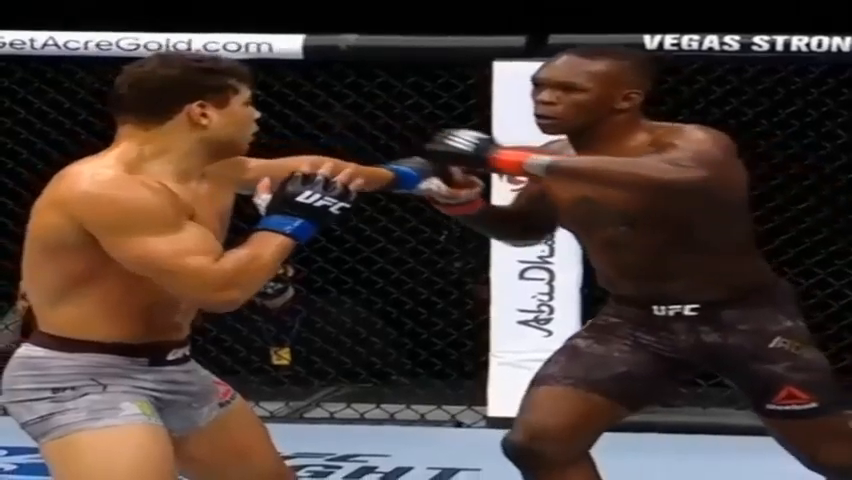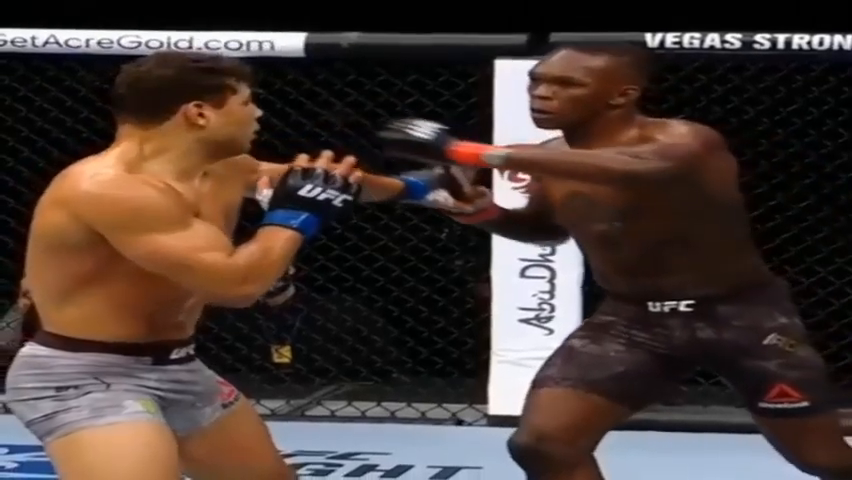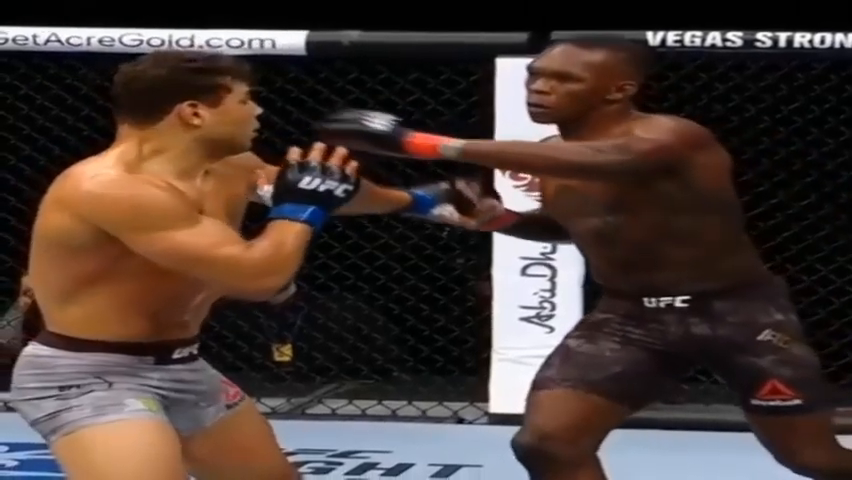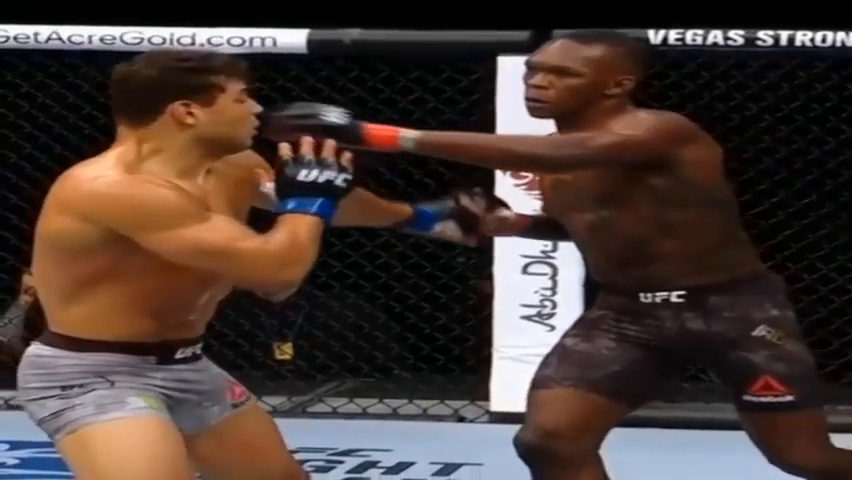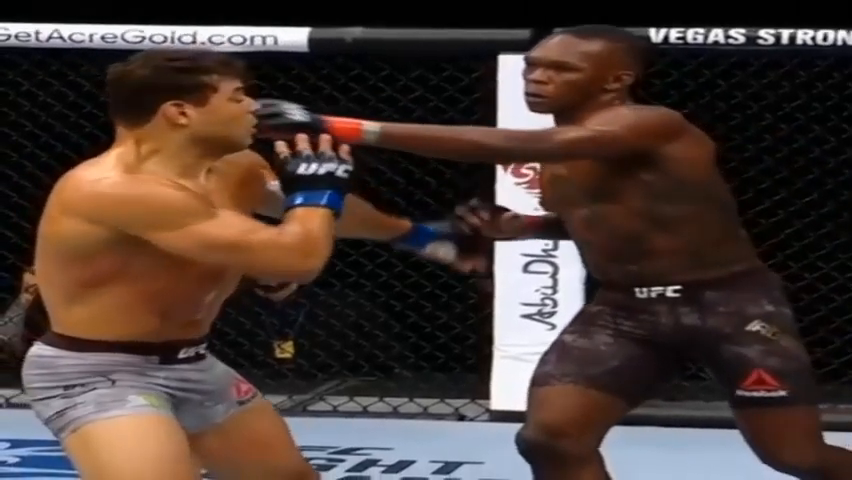
dt=0.3s
person 1, frame 1
left shoulder: (692, 142)
right shoulder: (553, 161)
left elbow: (684, 177)
right elbow: (522, 229)
left wrist: (509, 159)
right wrist: (463, 203)
left hip: (743, 316)
right hip: (630, 320)
right knee: (536, 442)
person 1, frame 2
left shoulder: (685, 140)
right shoulder: (553, 158)
left elbow: (646, 168)
right elbow: (549, 227)
left wrist: (466, 152)
right wrist: (480, 210)
left hip: (741, 313)
right hip: (628, 318)
person 1, frame 3
left shoulder: (672, 136)
right shoulder: (551, 157)
left elbow: (606, 160)
left wrist: (420, 143)
right wrist: (495, 217)
left hip: (736, 310)
right hip: (625, 317)
person 1, frame 4
left shoulder: (663, 132)
right shoulder: (557, 154)
left elbow: (559, 155)
left wrist: (383, 135)
right wrist: (511, 223)
left hip: (732, 305)
right hip: (623, 312)
person 1, frame 5
left shoulder: (653, 127)
right shoulder: (556, 154)
left elbow: (516, 146)
left wrist: (349, 129)
right wrist: (521, 226)
left hip: (729, 301)
right hip: (620, 308)
person 2, frame 1
left shoulder: (212, 168)
right shoulder: (105, 189)
left elbow: (297, 168)
right elbow: (220, 287)
left wrist: (399, 176)
right wrist: (290, 220)
left hip: (171, 369)
right hip: (80, 378)
person 2, frame 2
left shoulder: (222, 168)
right shoulder: (107, 189)
left elbow: (312, 178)
right elbow: (238, 282)
left wrist: (411, 188)
right wrist: (296, 215)
left hip: (176, 368)
right hip: (83, 377)
person 2, frame 3
left shoulder: (227, 169)
right shoulder: (108, 190)
left elbow: (326, 187)
right elbow: (259, 274)
left wrist: (415, 201)
right wrist: (302, 207)
left hip: (181, 367)
right hip: (86, 377)
person 2, frame 4
left shoulder: (231, 169)
right shoulder: (110, 190)
left elbow: (333, 202)
right elbow: (277, 268)
left wrist: (418, 216)
right wrist: (309, 199)
left hip: (185, 367)
right hip: (92, 375)
person 2, frame 5
left shoulder: (232, 169)
right shoulder: (113, 190)
left elbow: (328, 210)
right elbow: (296, 257)
left wrist: (415, 234)
right wrist: (315, 189)
left hip: (192, 365)
